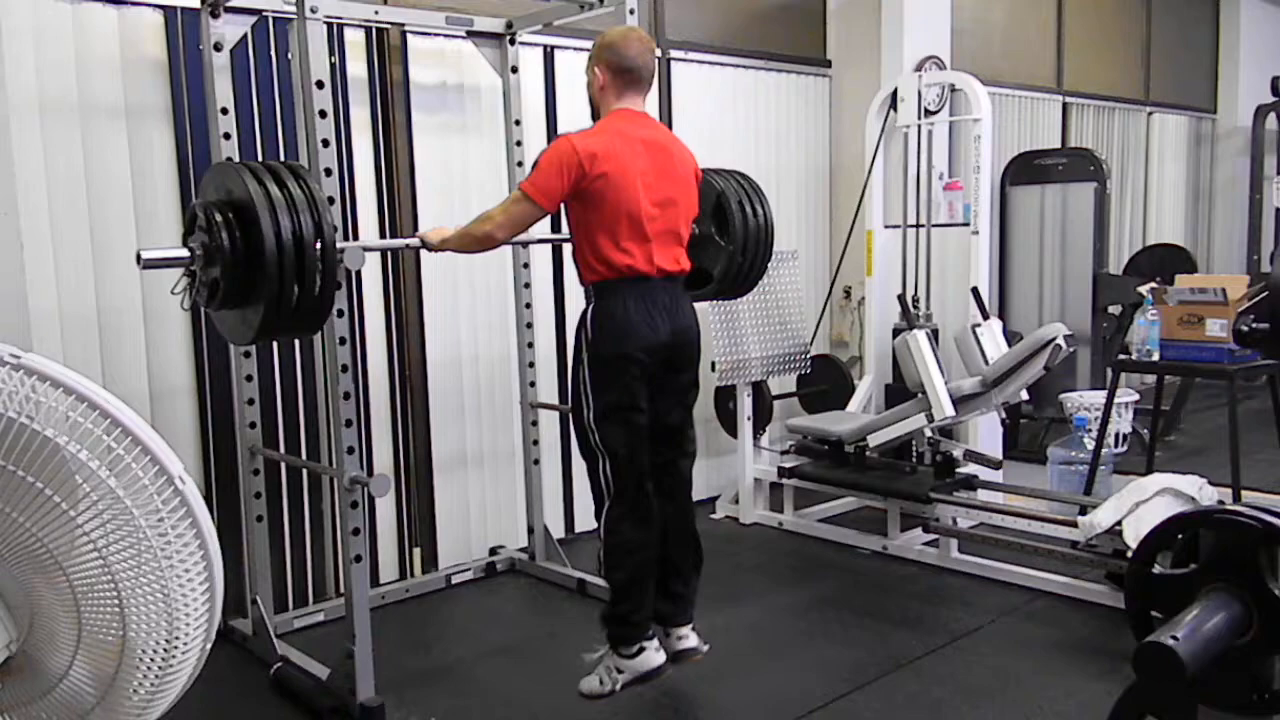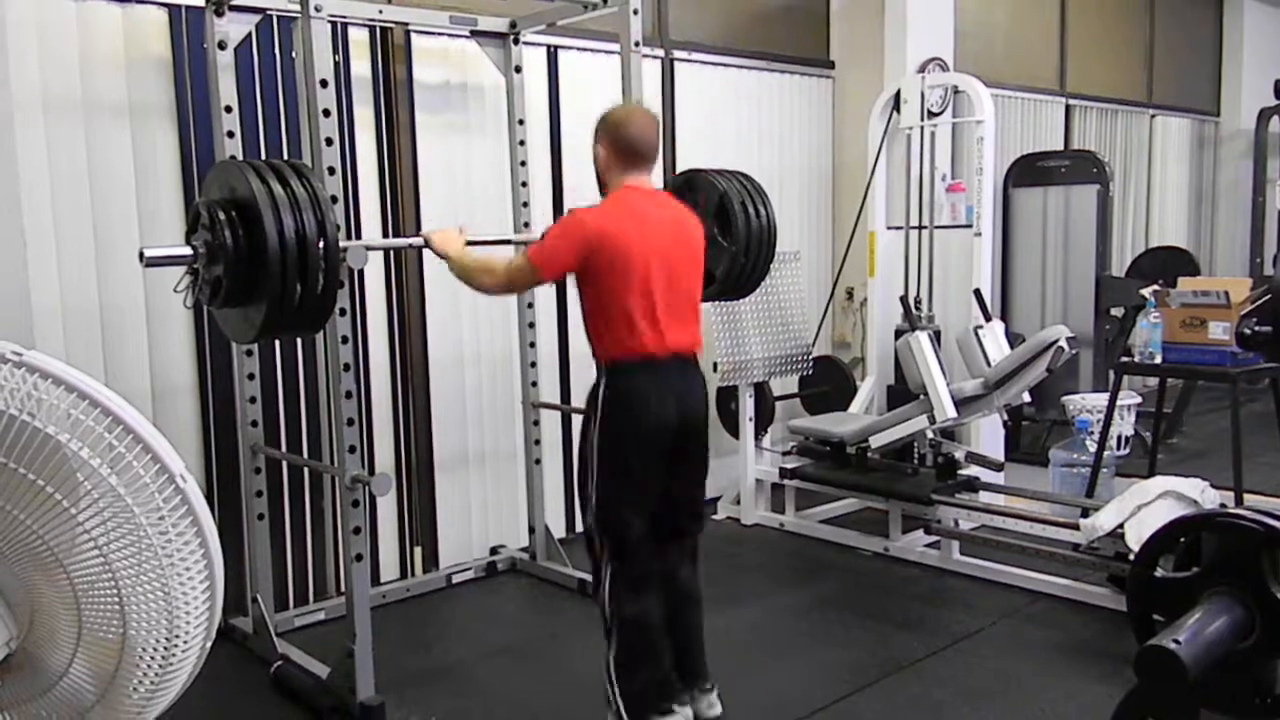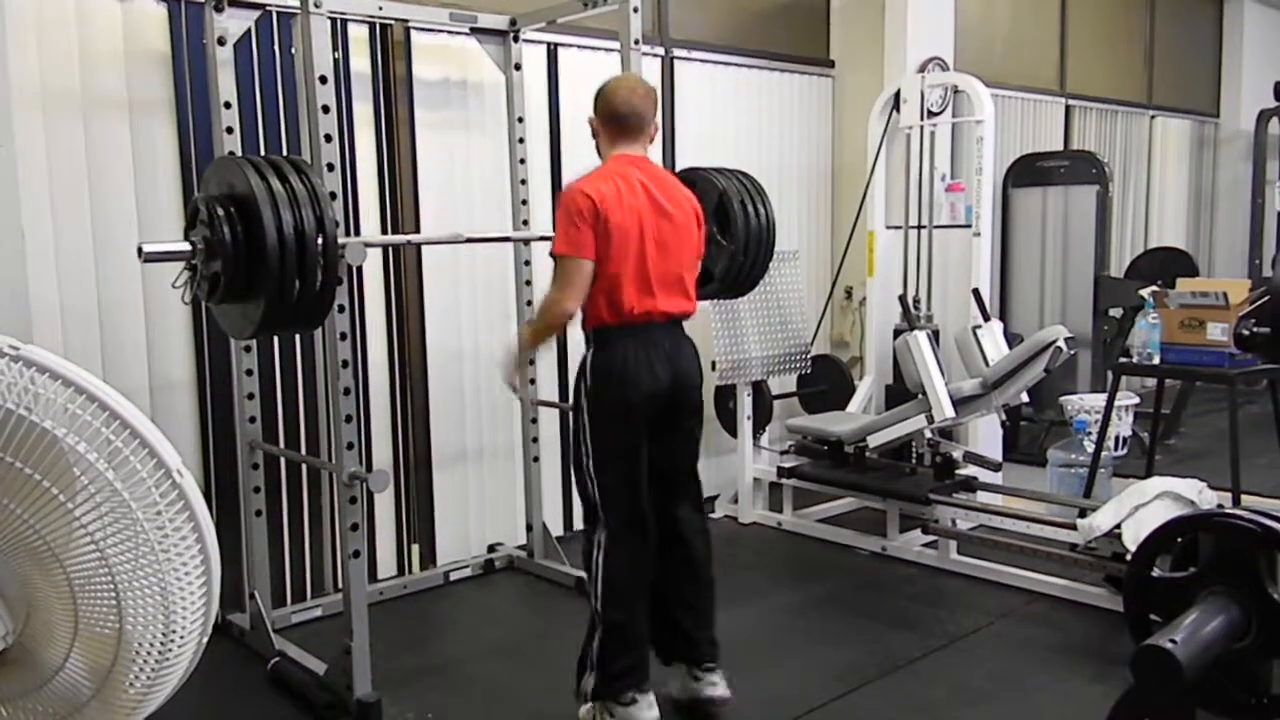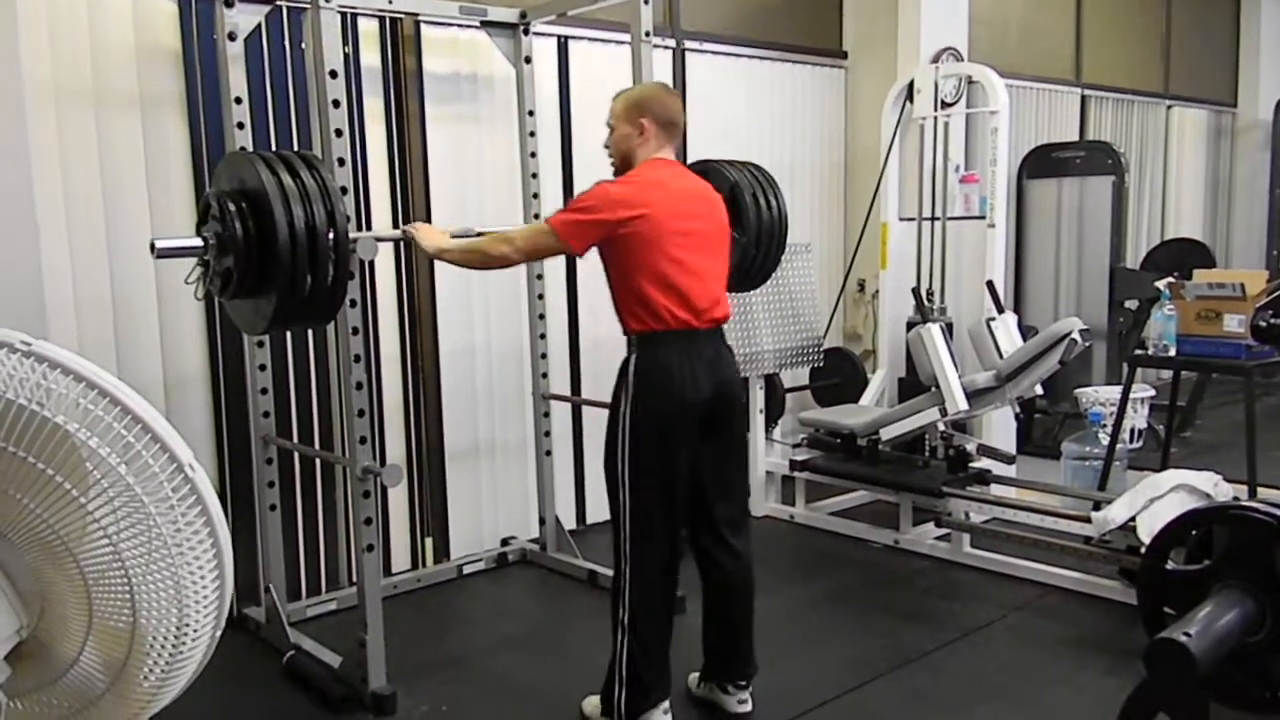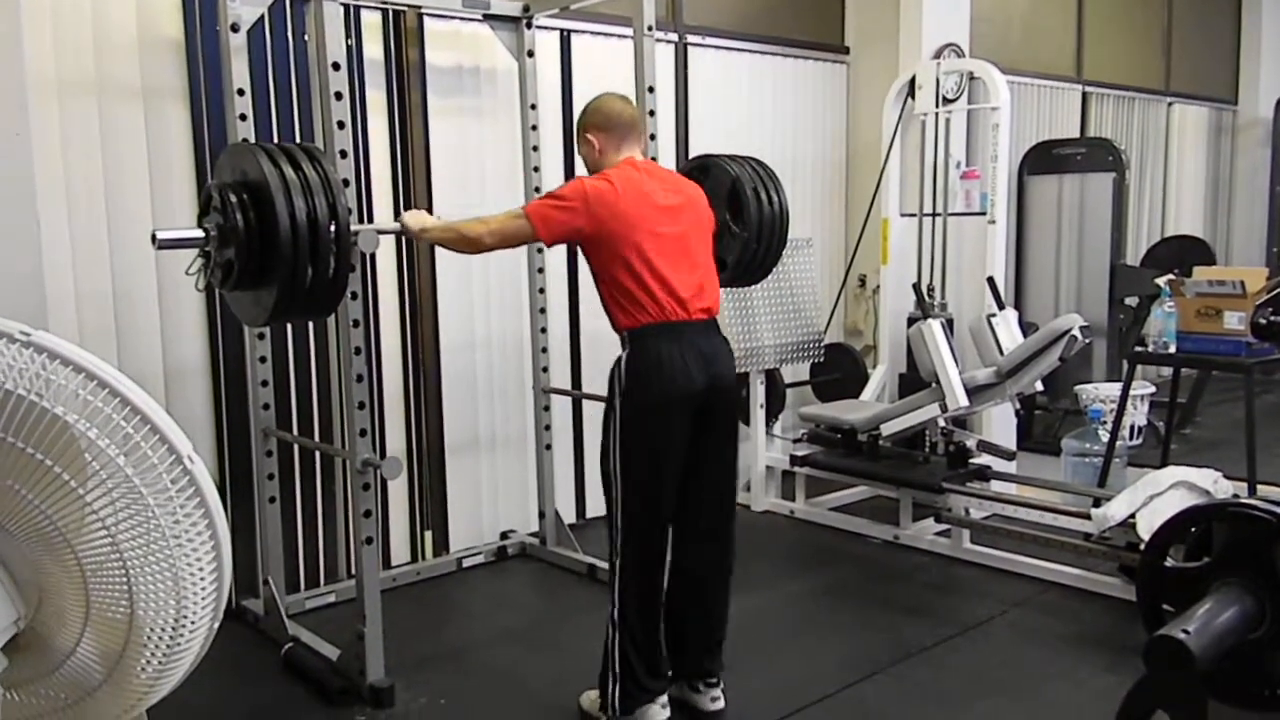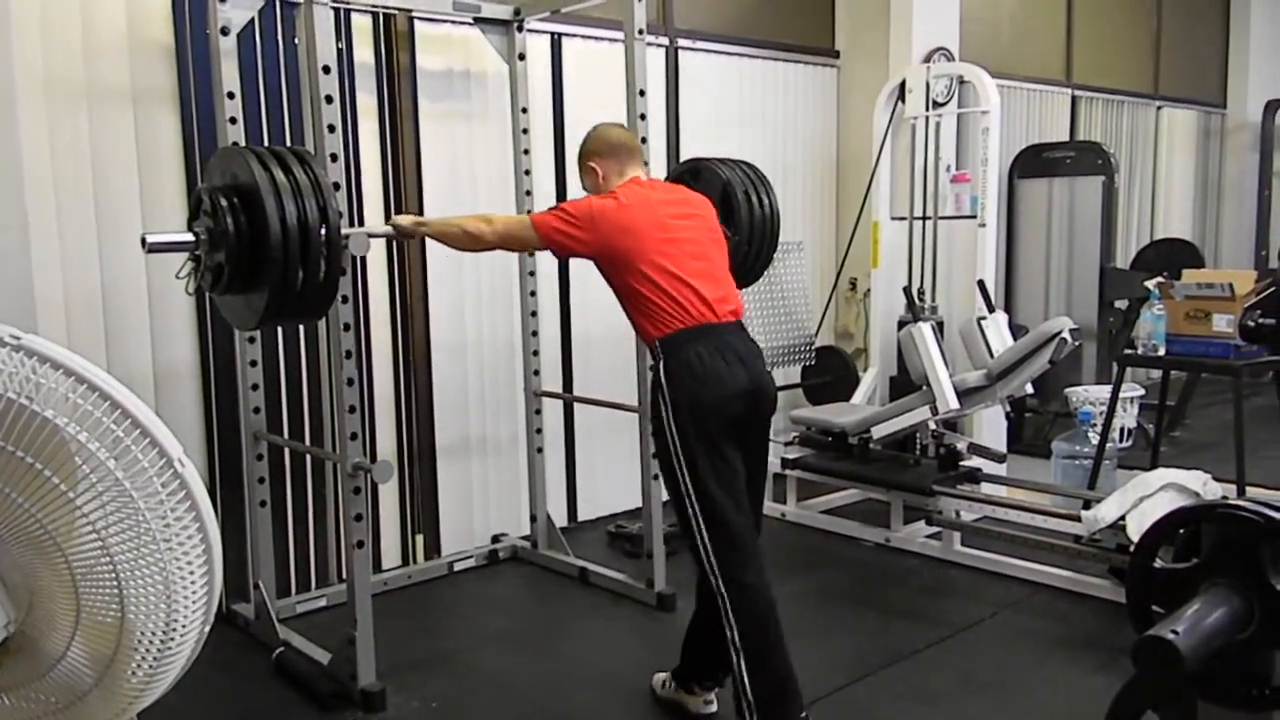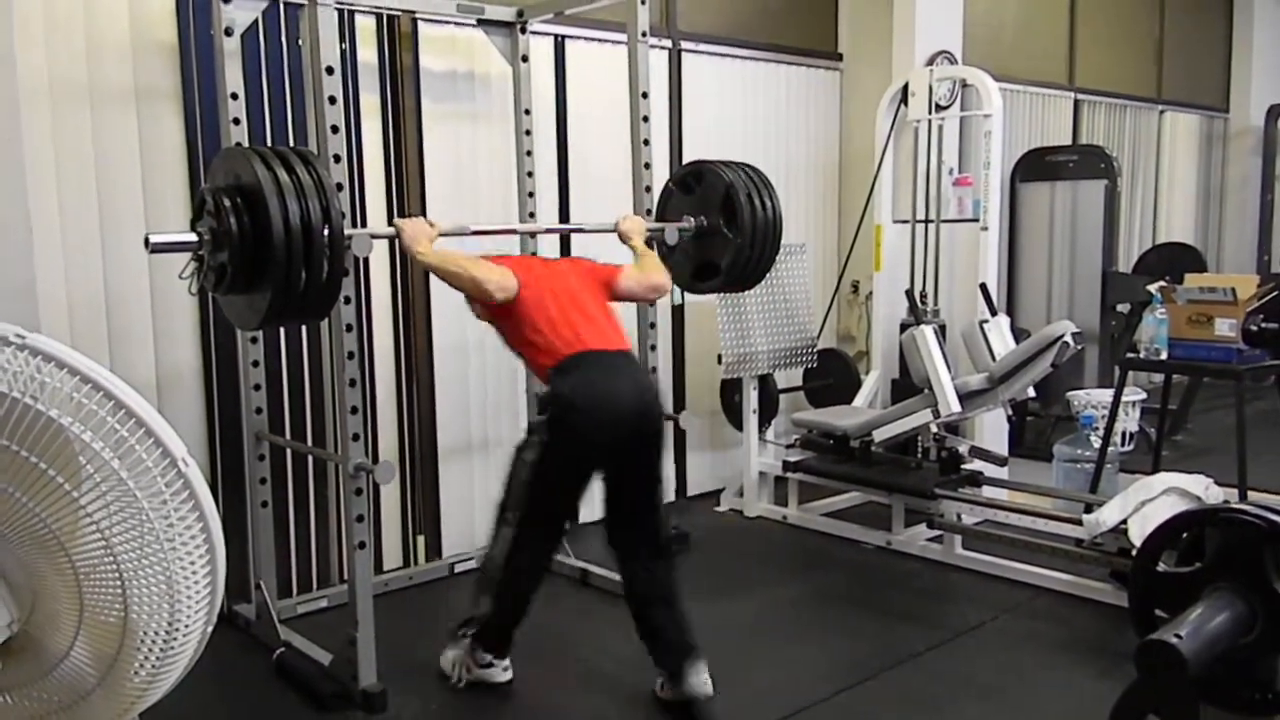
dt=0.7s
person 1, frame 1
left shoulder: (580, 150)
right shoulder: (680, 154)
left elbow: (502, 227)
left wrist: (446, 240)
left hip: (618, 319)
right hip: (677, 314)
left knee: (622, 484)
right knee: (670, 475)
left ankle: (632, 642)
right ankle: (676, 621)
person 1, frame 2
left shoulder: (591, 226)
right shoulder: (689, 224)
left elbow: (503, 279)
left wrist: (451, 251)
left hip: (632, 394)
right hip: (688, 390)
left knee: (623, 555)
right knee: (674, 546)
person 1, frame 3
left shoulder: (586, 195)
right shoulder: (684, 199)
left elbow: (568, 298)
left wrist: (524, 351)
left hip: (618, 361)
right hip: (678, 355)
left knee: (617, 529)
right knee: (680, 517)
right ankle: (702, 667)
person 1, frame 4
left shoulder: (618, 198)
right shoulder: (710, 197)
left elbow: (512, 249)
left wrist: (441, 245)
left hip: (660, 370)
right hip: (719, 364)
left knee: (647, 545)
right knee: (723, 532)
person 1, frame 5
left shoulder: (593, 196)
right shoulder: (689, 192)
left elbow: (484, 235)
left wrist: (427, 227)
left hip: (655, 365)
right hip: (714, 356)
left knee: (639, 537)
right knee: (707, 528)
person 1, frame 6
left shoulder: (600, 214)
right shoulder: (695, 202)
left elbow: (489, 234)
left wrist: (418, 226)
left hip: (694, 375)
right hip: (747, 362)
left knee: (728, 553)
right knee: (731, 539)
person 1, frame 7
left shoulder: (493, 271)
right shoulder: (577, 269)
left elbow: (494, 287)
right elbow: (657, 284)
left wrist: (423, 251)
right wrist: (636, 239)
left hip: (580, 397)
right hip: (638, 389)
left knee: (524, 529)
right knee: (638, 535)
left ankle: (485, 655)
right ankle: (685, 664)
